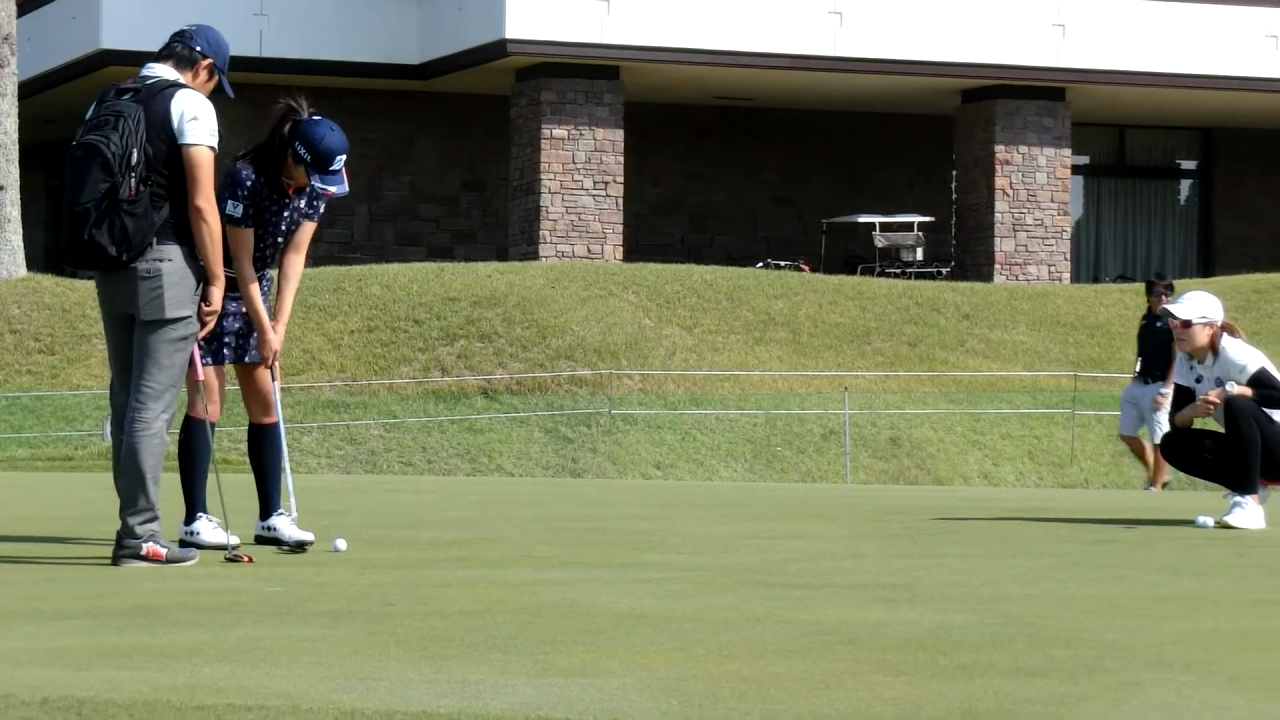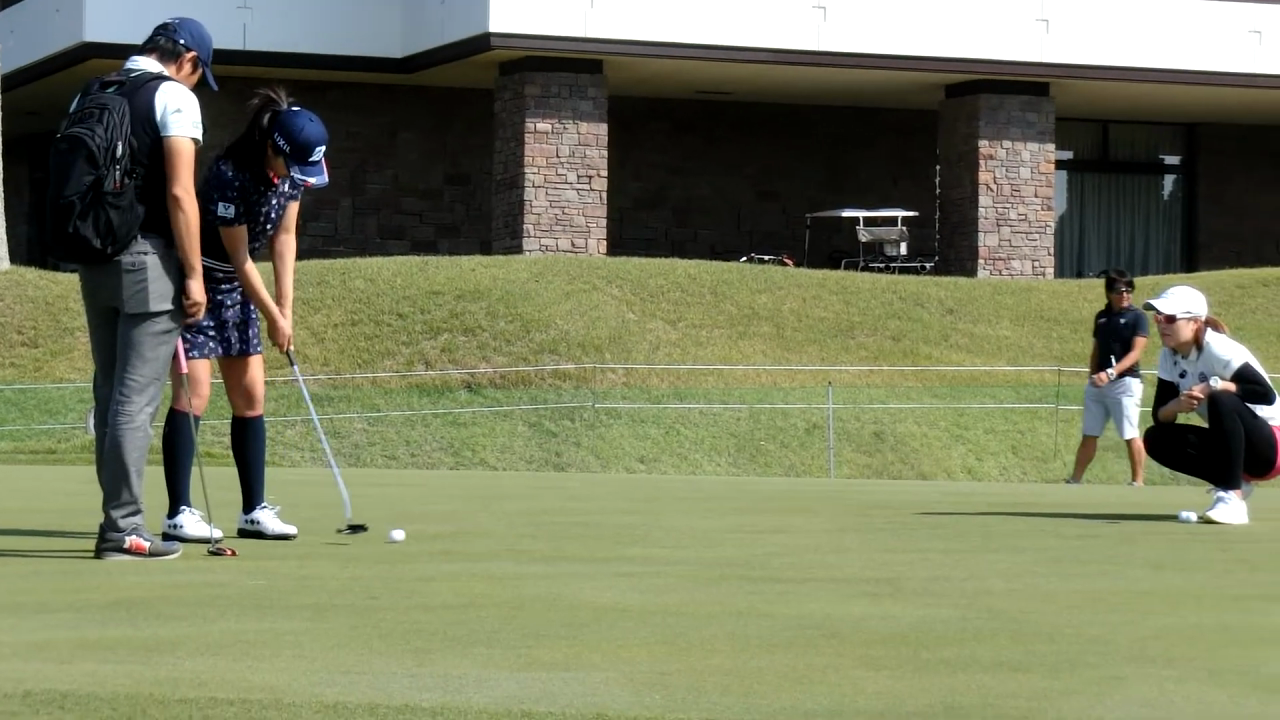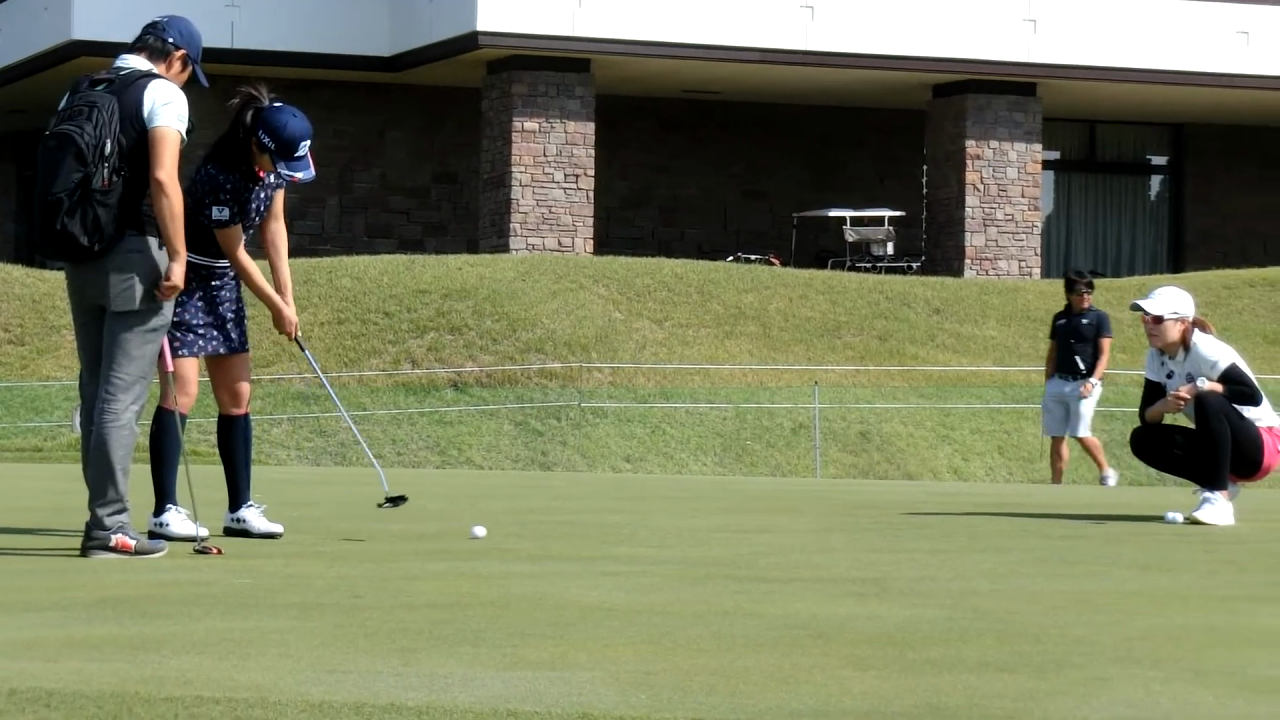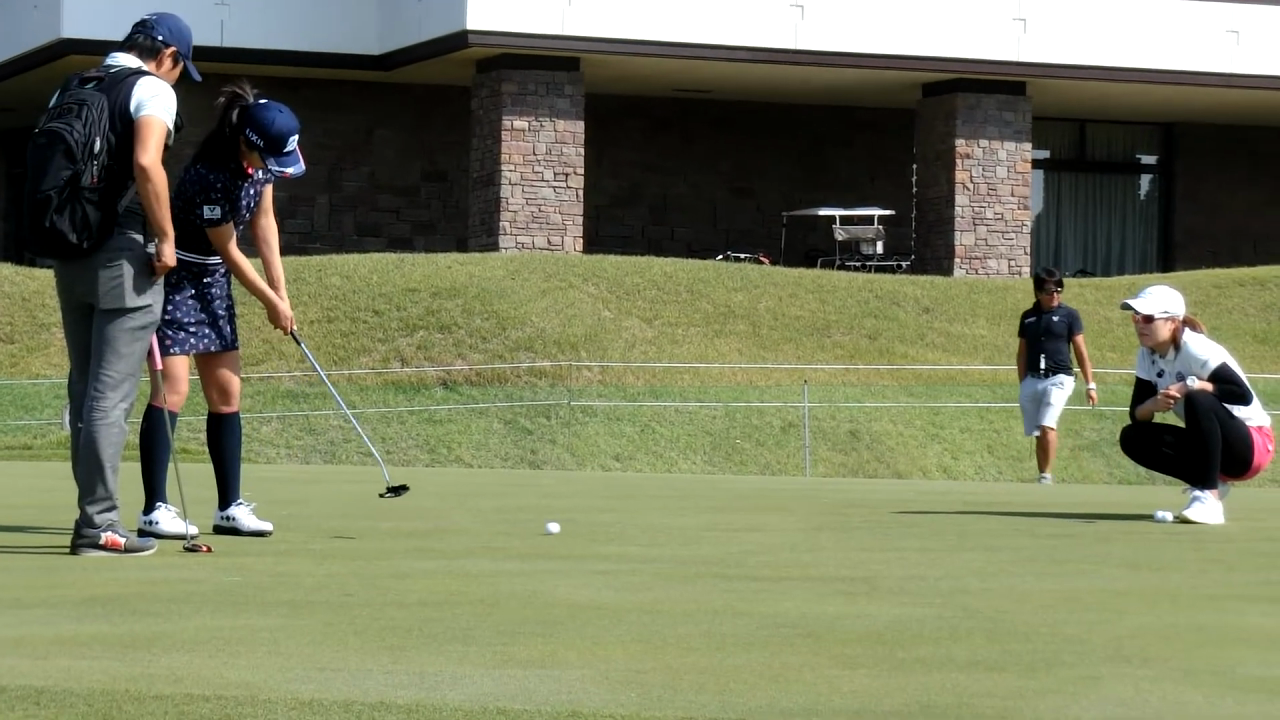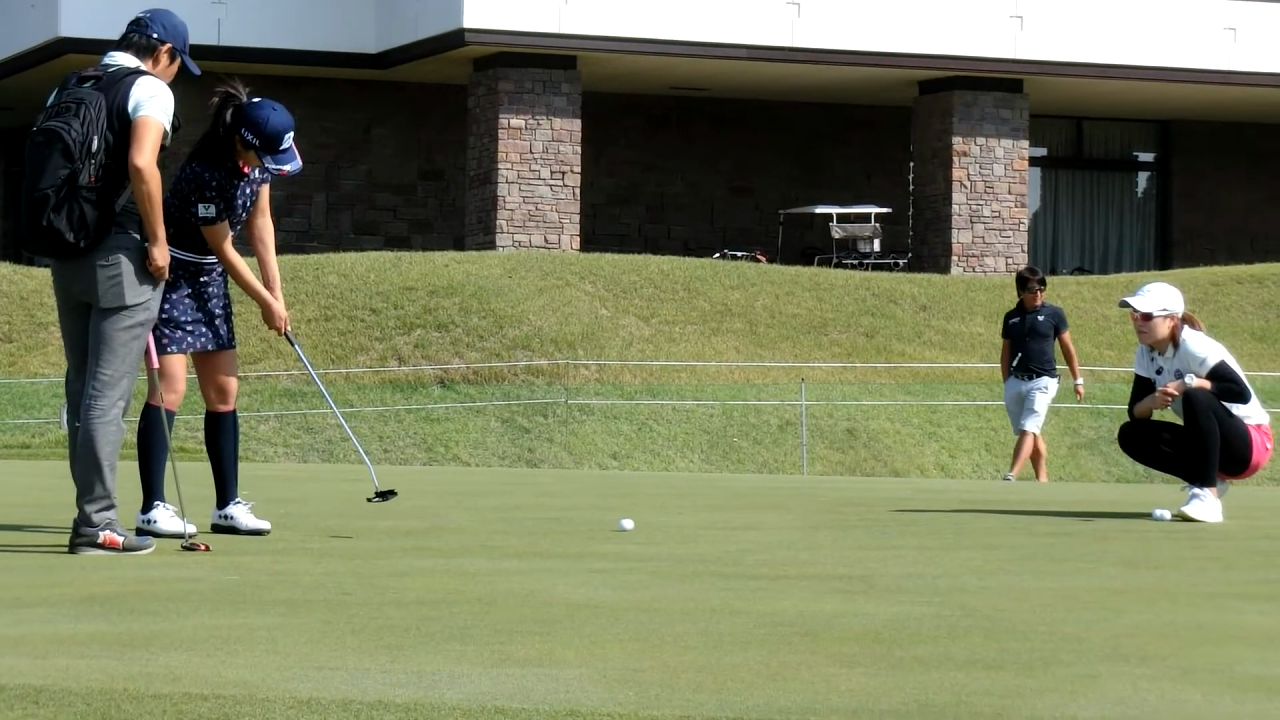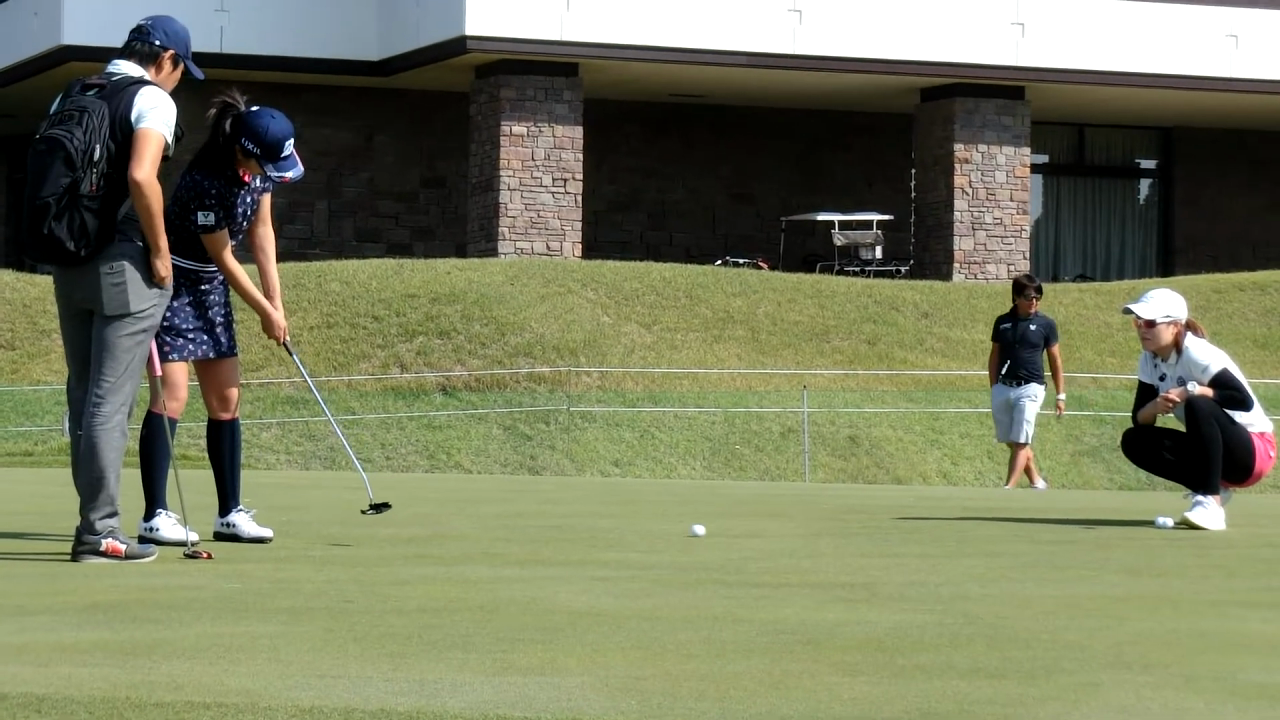
dt=0.2s
person 1, frame 1
right shoulder: (190, 103)
right elbow: (201, 203)
right wrist: (216, 280)
left hip: (112, 266)
right hip: (165, 263)
left knee: (126, 400)
right knee: (151, 405)
left ankle: (135, 524)
right ankle: (139, 535)
person 1, frame 2
right shoulder: (175, 96)
right elbow: (179, 193)
right wrist: (194, 273)
left hip: (96, 259)
right hip: (148, 257)
left knee: (110, 393)
right knee: (135, 398)
left ankle: (117, 517)
right ankle: (122, 528)
person 1, frame 3
left shoulder: (80, 92)
right shoulder: (163, 92)
right elbow: (163, 178)
right wrist: (177, 258)
left hip: (82, 256)
right hip: (133, 255)
left knee: (96, 392)
right knee: (122, 396)
left ankle: (103, 515)
right ankle: (109, 526)
person 1, frame 4
right shoulder: (152, 88)
right elbow: (146, 162)
right wrist: (166, 239)
left hip: (71, 255)
right hip: (122, 253)
left knee: (85, 390)
right knee: (110, 394)
left ankle: (94, 513)
right ankle: (98, 524)
person 1, frame 5
right shoulder: (149, 88)
right elbow: (141, 164)
right wrist: (158, 241)
left hip: (68, 253)
right hip: (119, 254)
left knee: (82, 389)
right knee: (106, 394)
left ankle: (92, 512)
right ankle: (96, 524)
person 1, frame 6
left shoulder: (71, 97)
right shoulder: (152, 98)
right elbow: (141, 177)
right wrist: (160, 251)
left hip: (70, 262)
right hip: (122, 262)
left knee: (84, 396)
right knee: (109, 401)
left ankle: (94, 520)
right ankle: (99, 531)
person 2, frame 1
left shoulder: (315, 187)
right shoulder: (246, 177)
left elbow: (295, 254)
right elbow: (242, 260)
left wrist: (279, 325)
right wrist: (264, 328)
left hip: (254, 289)
left knee: (267, 404)
right knee: (209, 400)
left ankle: (271, 516)
right ankle: (195, 518)
person 2, frame 2
left shoulder: (293, 173)
right shoulder: (230, 174)
left elbow: (285, 236)
right elbow: (240, 256)
left wrist: (287, 307)
right wrist: (273, 315)
left hip: (238, 285)
right hip: (196, 281)
left knee: (251, 397)
right knee: (194, 394)
left ankle: (255, 509)
right ankle: (179, 513)
person 2, frame 3
left shoulder: (274, 165)
right shoulder: (219, 175)
left elbow: (274, 225)
right elbow: (237, 253)
left wrist: (287, 295)
right wrist: (276, 307)
left hip: (224, 282)
right hip: (185, 279)
left knee: (237, 395)
right knee: (182, 392)
left ankle: (240, 508)
right ankle: (165, 511)
person 2, frame 4
left shoulder: (262, 160)
right shoulder: (209, 174)
left elbow: (264, 220)
right elbow: (229, 251)
left wrist: (281, 289)
right wrist: (270, 303)
left hip: (214, 279)
right hip: (177, 277)
left knee: (227, 393)
right knee: (173, 390)
left ankle: (230, 507)
right ankle: (154, 509)
person 2, frame 5
left shoulder: (258, 158)
right shoulder: (204, 172)
left elbow: (261, 221)
right elbow: (225, 250)
left wrist: (277, 289)
right wrist: (266, 303)
left hip: (210, 278)
right hip: (173, 276)
left knee: (224, 392)
right knee: (170, 389)
left ankle: (228, 506)
right ankle: (152, 508)
person 2, frame 6
left shoulder: (260, 167)
right shoulder: (205, 181)
left elbow: (261, 229)
right elbow: (224, 257)
left wrist: (277, 300)
right wrist: (265, 311)
left hip: (212, 287)
right hip: (174, 284)
left knee: (226, 400)
right knee: (172, 397)
left ankle: (230, 513)
right ankle: (154, 516)
person 3, frame 1
left shoulder: (1234, 354)
right shoulder: (1184, 361)
right elbow: (1176, 422)
left wrist: (1229, 390)
right wrist: (1192, 410)
right hip: (1250, 450)
left knee: (1237, 404)
right knee: (1173, 444)
left ankle: (1249, 503)
right ankle: (1251, 488)
person 3, frame 2
left shoulder: (1219, 349)
right shoulder: (1168, 356)
right elbow: (1159, 416)
left wrist: (1213, 385)
right wrist: (1176, 405)
right hip: (1234, 445)
left knee: (1222, 400)
right knee: (1156, 438)
left ankle: (1233, 498)
right ankle: (1234, 482)
person 3, frame 3
left shoulder: (1206, 350)
right shoulder: (1156, 357)
left elbow: (1254, 395)
right elbow: (1146, 417)
left wrist: (1200, 386)
right wrist: (1163, 406)
right hip: (1221, 446)
left knee: (1209, 401)
right knee: (1142, 439)
left ankle: (1220, 500)
right ankle: (1223, 484)
person 3, frame 4
left shoulder: (1196, 349)
right shoulder: (1146, 355)
left elbow: (1244, 395)
right elbow: (1136, 415)
left wrist: (1190, 385)
right wrist: (1153, 404)
right hip: (1210, 445)
left knee: (1198, 400)
right knee: (1132, 438)
left ankle: (1209, 499)
right ankle: (1211, 483)
person 3, frame 5
left shoulder: (1195, 346)
right shoulder: (1145, 353)
left elbow: (1242, 393)
right elbow: (1135, 412)
left wrist: (1188, 382)
right wrist: (1151, 401)
right hip: (1209, 442)
left knee: (1196, 397)
right knee: (1130, 435)
left ankle: (1208, 497)
right ankle: (1209, 482)
person 3, frame 6
left shoulder: (1197, 353)
right shoulder: (1149, 359)
left elbow: (1245, 401)
right elbow: (1139, 419)
left wrist: (1190, 389)
right wrist: (1154, 407)
right hip: (1213, 450)
left knee: (1198, 405)
right knee: (1133, 441)
left ankle: (1211, 504)
right ankle: (1212, 489)
person 4, frame 1
right shoulder: (1146, 318)
left elbow: (1178, 359)
left wrist: (1166, 391)
right wrist: (1134, 382)
left hip: (1159, 386)
right hip: (1139, 385)
left knee: (1159, 440)
right knee: (1127, 434)
left ankle: (1156, 488)
right ankle: (1155, 474)
person 4, frame 2
left shoulder: (1138, 317)
right shoulder: (1101, 317)
left elbow: (1136, 352)
left wrist: (1110, 372)
right wrist: (1091, 377)
left hip: (1125, 383)
right hip: (1098, 383)
left knee: (1130, 435)
right knee: (1089, 435)
left ankle: (1137, 484)
right ankle: (1075, 482)
person 4, frame 3
left shoulder: (1099, 317)
right shoulder: (1059, 319)
left elbow: (1104, 354)
left wrist: (1092, 381)
right wrist: (1048, 383)
left hip: (1084, 384)
right hip: (1058, 383)
left knee: (1081, 434)
right knee: (1057, 437)
left ankle: (1107, 472)
right ankle: (1056, 485)
person 4, frame 4
left shoulder: (1070, 315)
right shoulder: (1027, 317)
left elbow: (1081, 351)
left wrist: (1090, 385)
right wrist: (1022, 382)
left hip: (1059, 379)
right hip: (1031, 381)
left knee: (1047, 427)
right knee: (1039, 435)
left ankle: (1046, 475)
right ankle: (1046, 484)
person 4, frame 5
left shoulder: (1054, 314)
right shoulder: (1010, 317)
left elbow: (1068, 348)
left wrist: (1078, 380)
right wrist: (1006, 382)
left hip: (1042, 381)
right hip: (1016, 382)
left knee: (1027, 431)
right knee: (1032, 433)
left ankle: (1010, 478)
right ankle: (1042, 481)
person 4, frame 6
left shoulder: (1046, 324)
right shoulder: (1002, 322)
left elbow: (1055, 361)
right elbow: (994, 357)
left wrist: (1060, 394)
right wrist: (993, 387)
left hip: (1030, 389)
right hip: (1003, 388)
left knee: (1020, 442)
right knee: (1011, 442)
left ankle: (1008, 489)
right ankle: (1037, 482)
